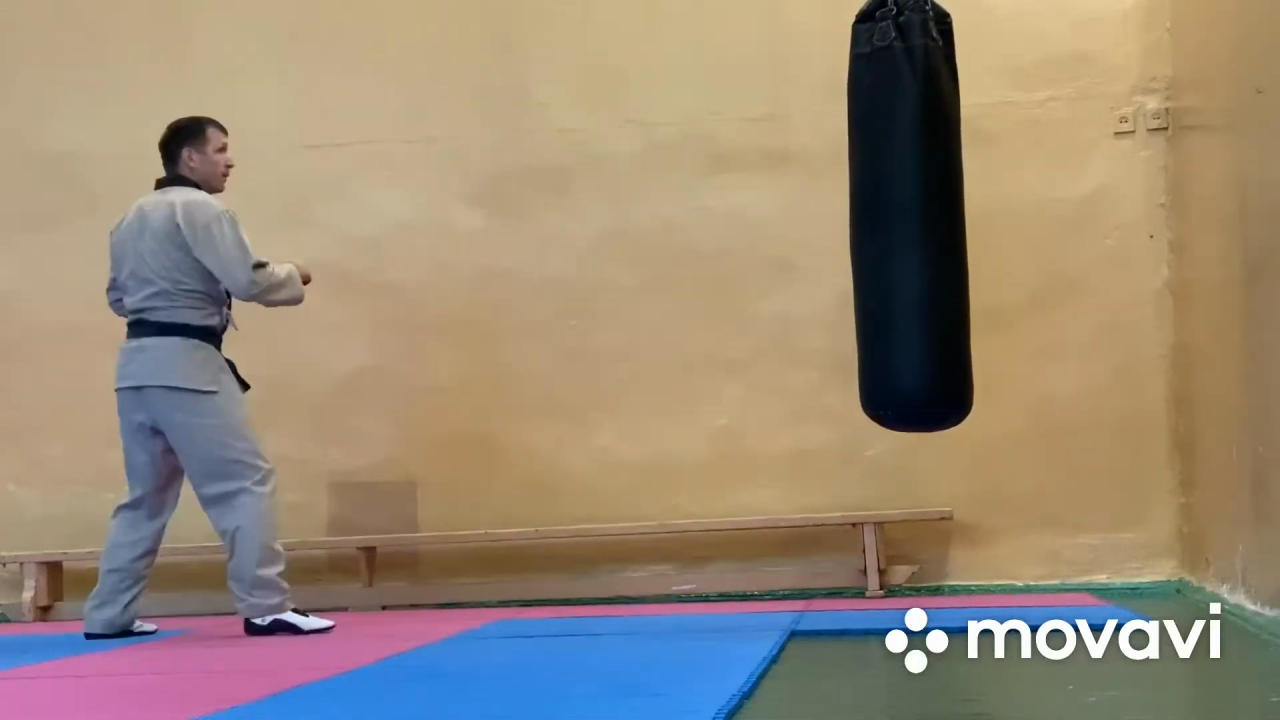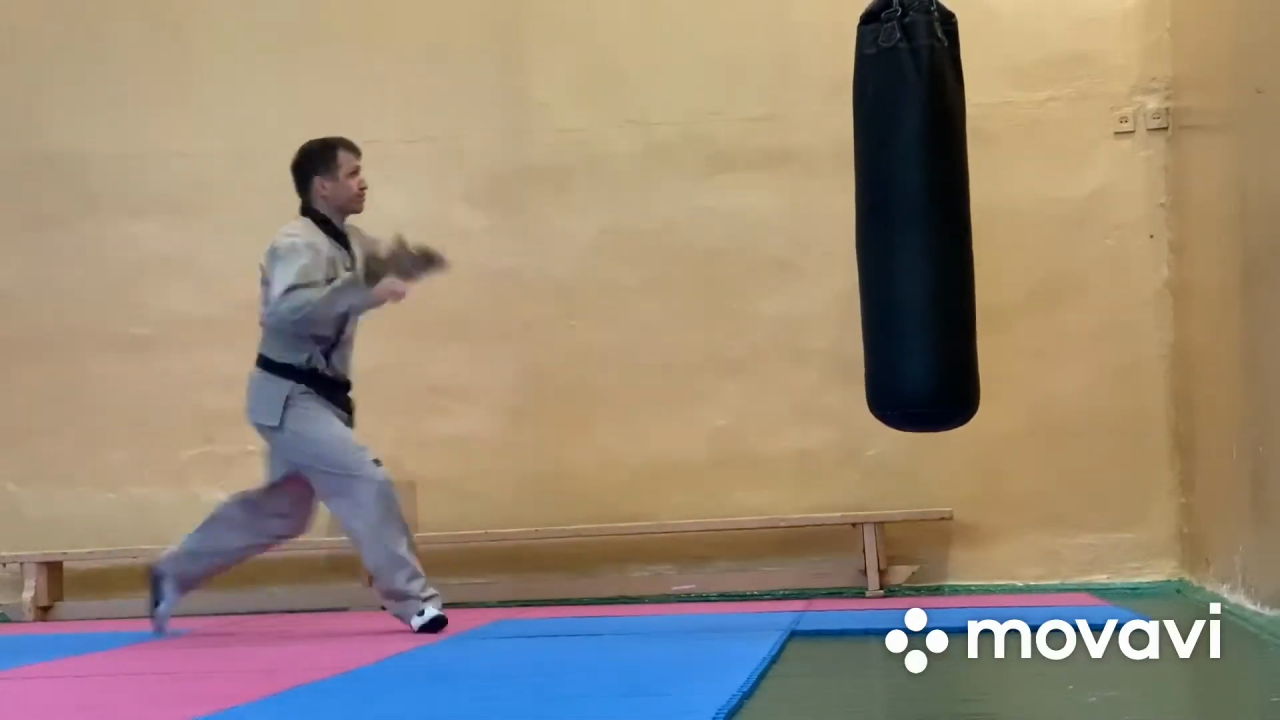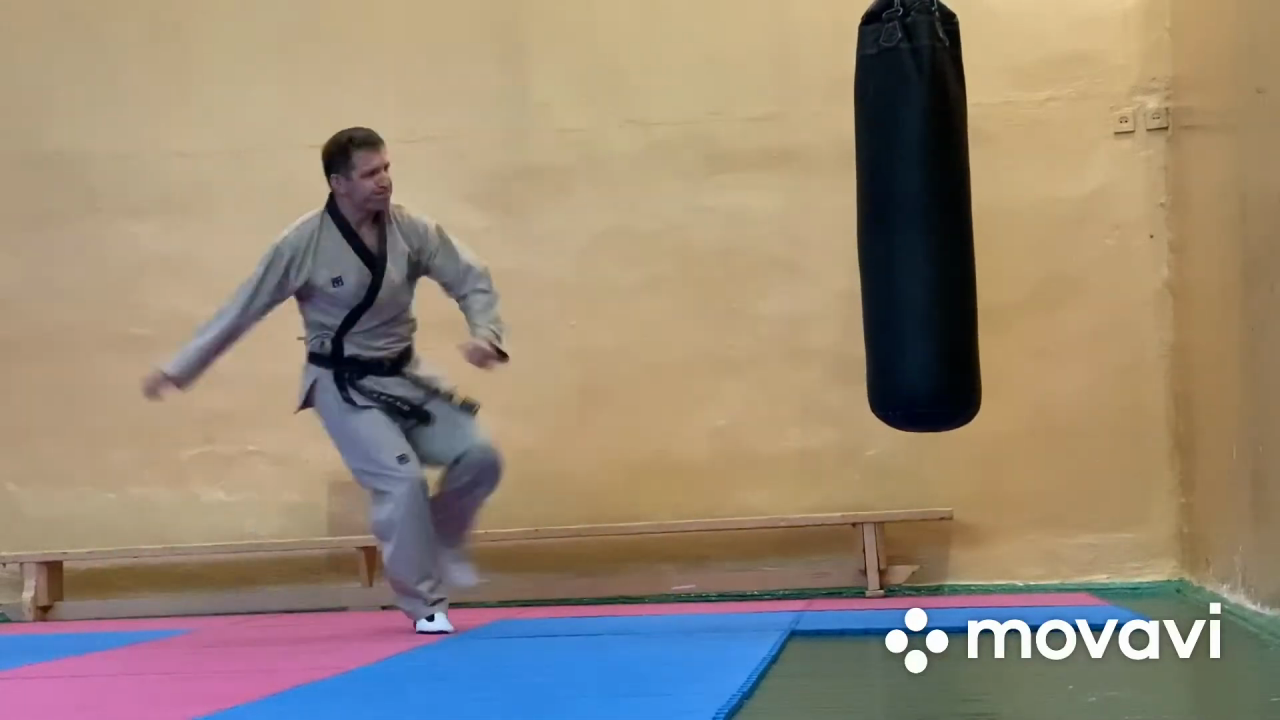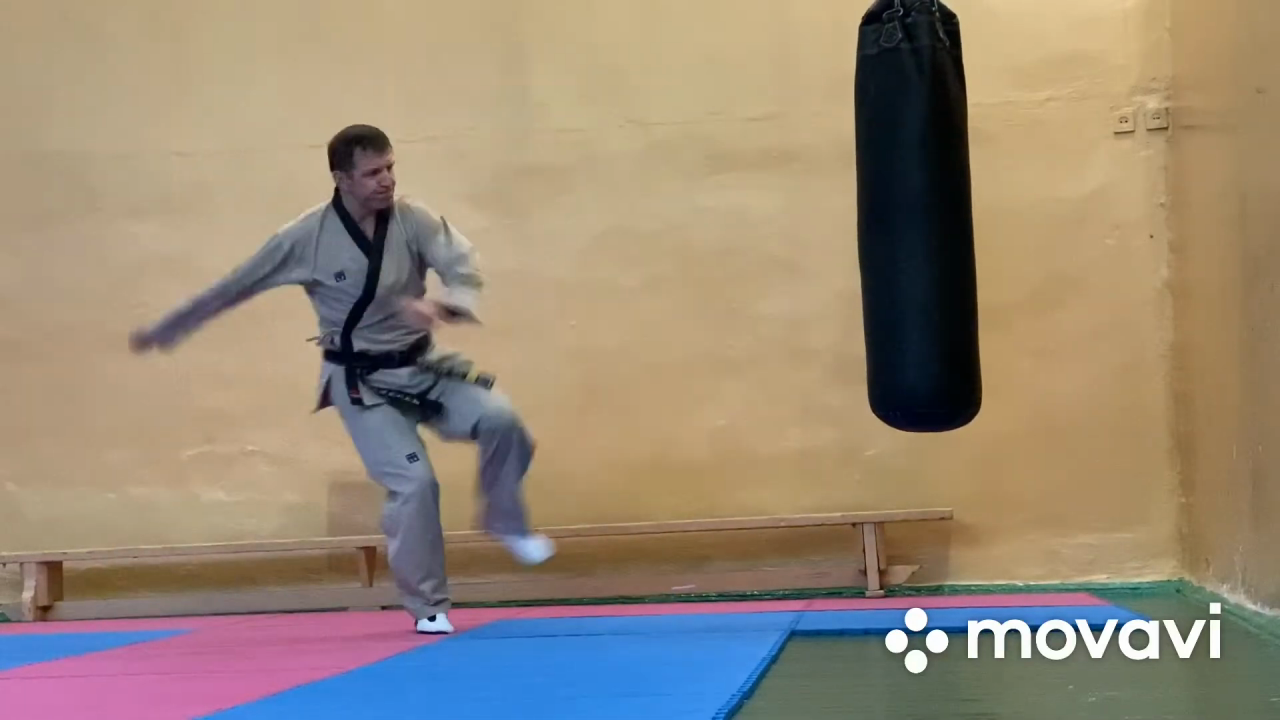
dt=0.5s
person 1, frame 1
left shoulder: (130, 219)
right shoulder: (200, 208)
left elbow: (117, 295)
right elbow: (247, 283)
right wrist: (294, 275)
left hip: (138, 362)
right hip: (185, 363)
left knee: (146, 494)
right knee: (244, 480)
left ankle: (108, 614)
right ankle: (266, 606)
person 1, frame 2
left shoulder: (343, 238)
right shoulder: (298, 242)
left elbow: (380, 272)
right elbow: (291, 306)
left wrist: (409, 262)
right wrist: (372, 293)
left hip: (315, 396)
right hip: (293, 398)
left knee: (281, 509)
right knee: (367, 483)
left ankle: (173, 575)
right ankle: (412, 600)
person 1, frame 3
left shoulder: (410, 229)
right shoulder: (303, 242)
left elbow: (470, 278)
right elbow: (241, 309)
left wrist: (484, 336)
right wrist: (181, 368)
left hip: (400, 375)
right hip: (340, 386)
left knee: (478, 457)
right knee: (401, 482)
left ankle: (439, 545)
right ankle: (424, 604)
person 1, frame 4
left shoulder: (412, 219)
right shoulder: (304, 234)
left elbow: (463, 266)
right elbow: (231, 285)
left wrist: (442, 305)
right wrist: (165, 328)
left hip: (418, 361)
right hip: (359, 377)
left knee: (500, 422)
right knee: (413, 484)
left ankle: (503, 519)
right ankle: (425, 605)
